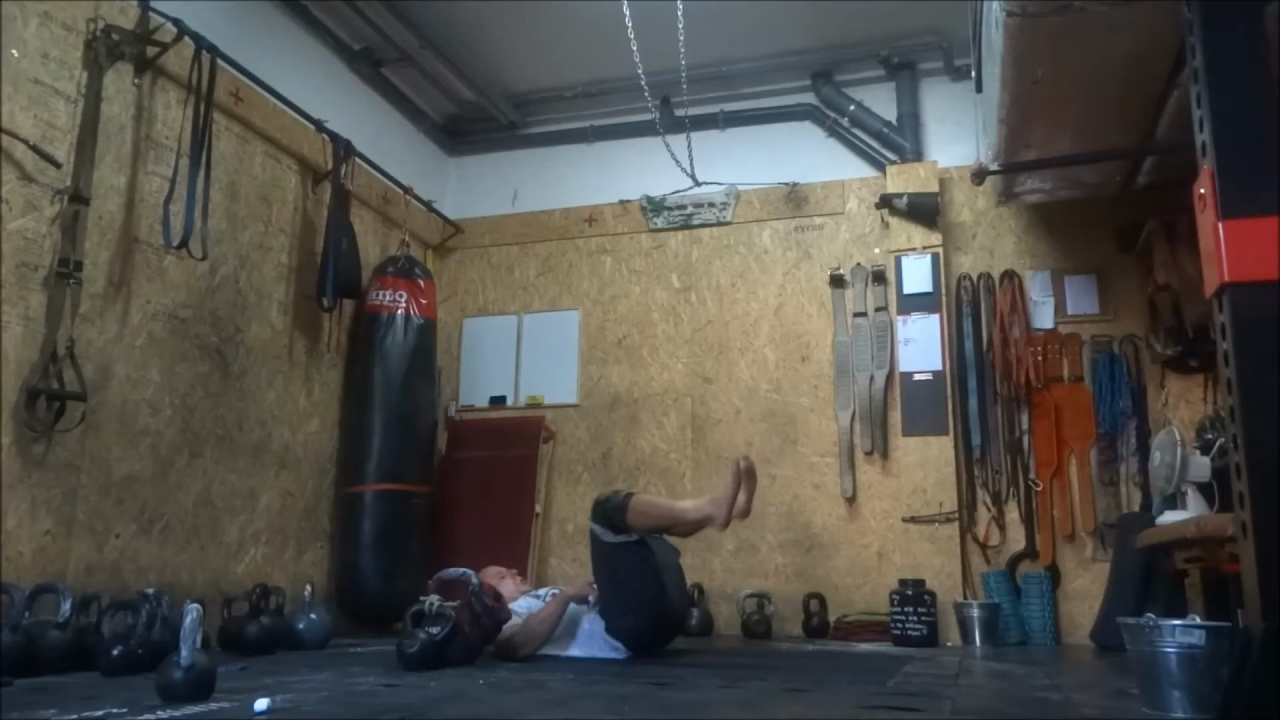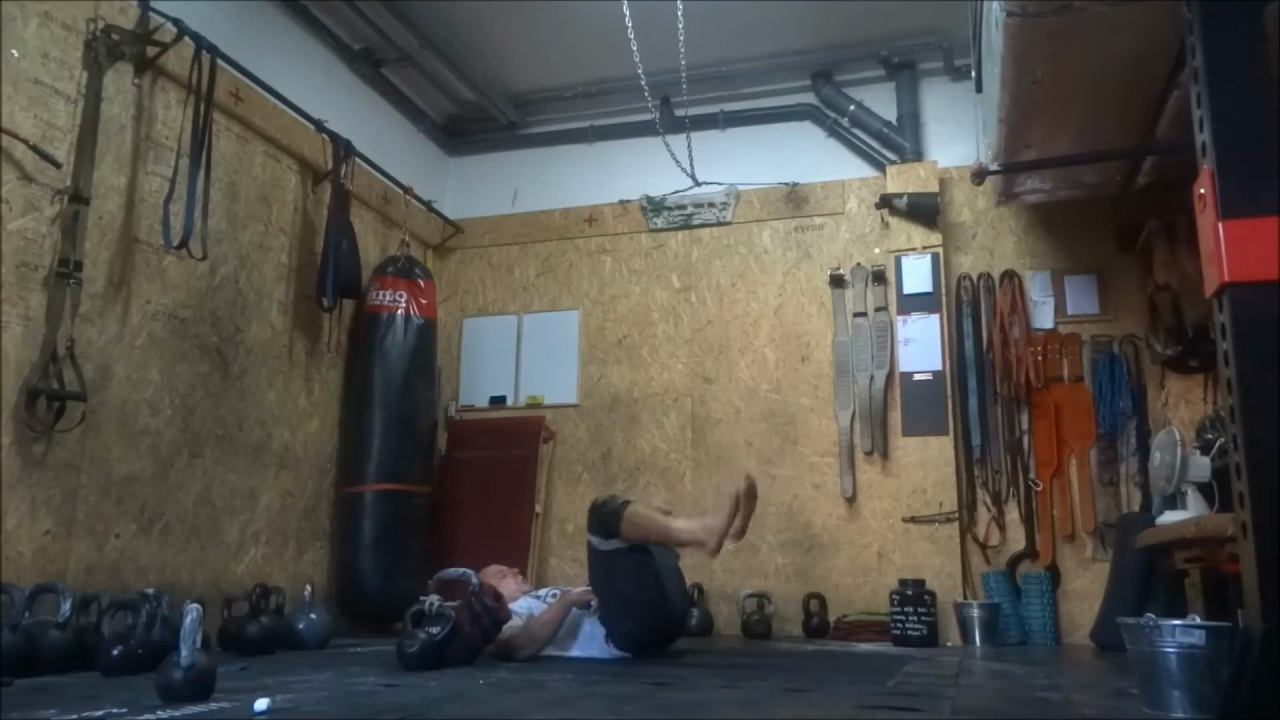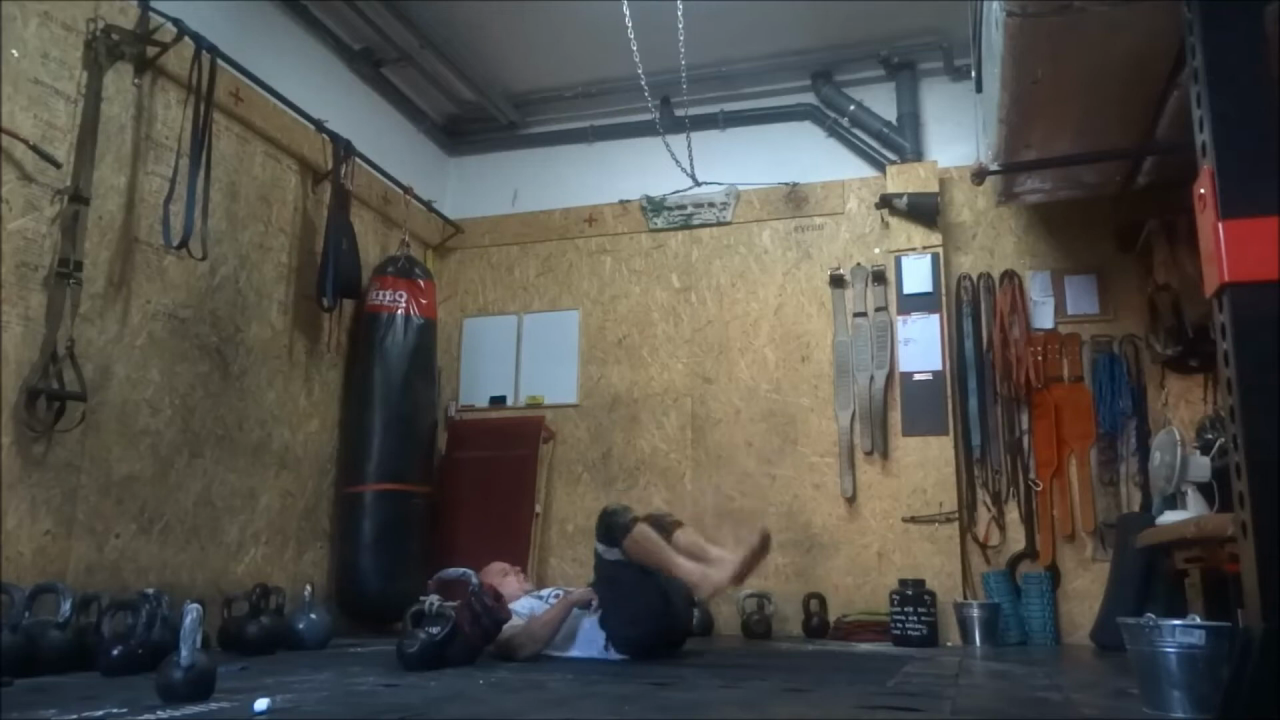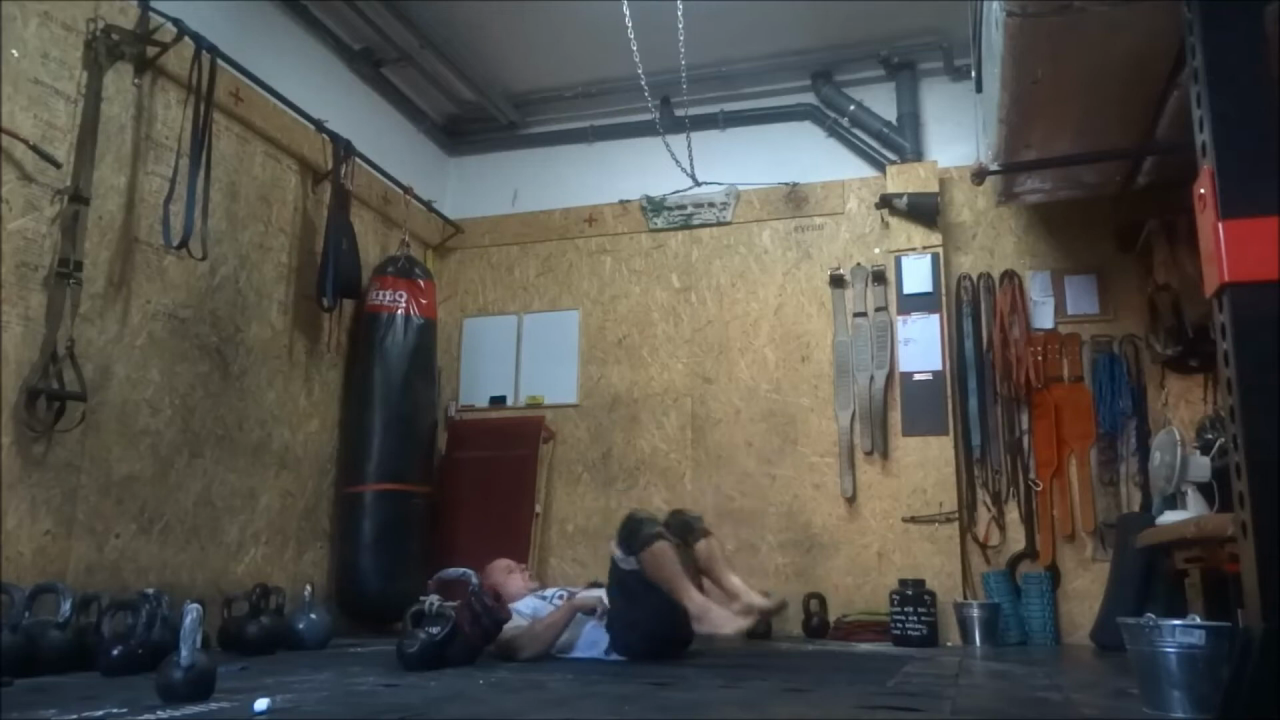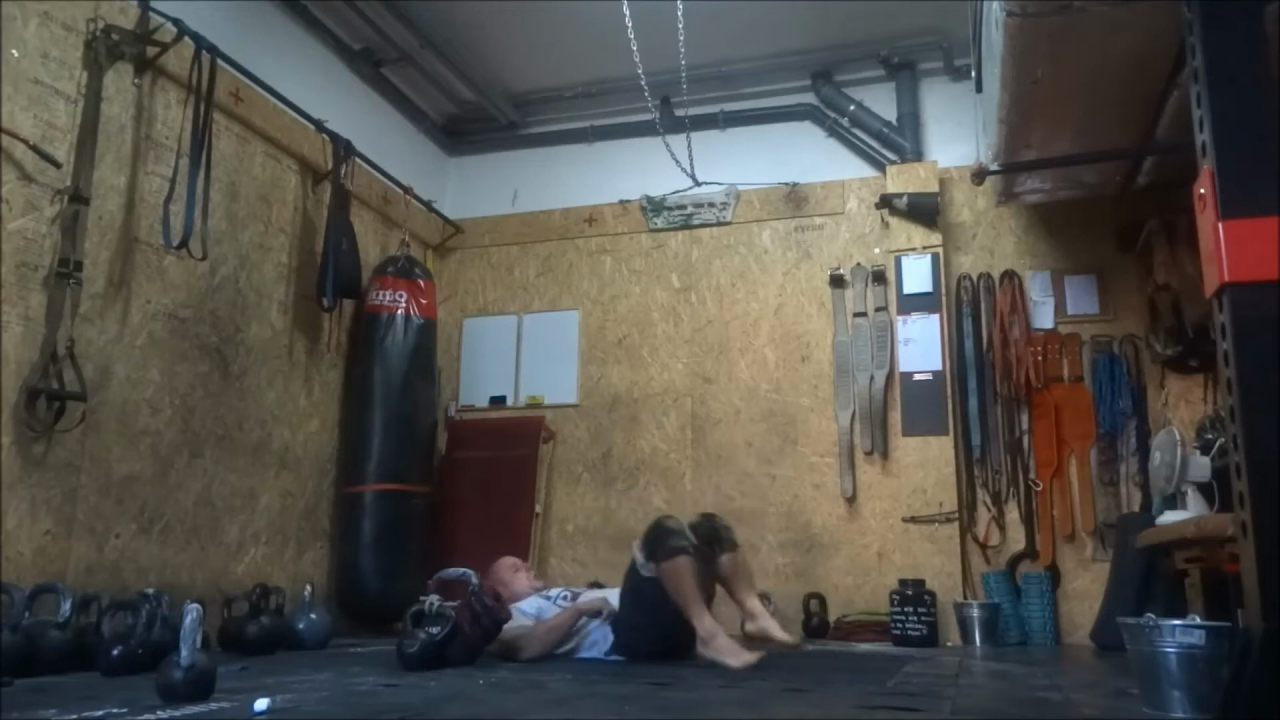
dt=0.1s
person 1, frame 1
left shoulder: (541, 598)
right elbow: (519, 646)
right wrist: (566, 596)
left hip: (657, 616)
right hip: (627, 630)
right knee: (610, 506)
left ankle: (719, 509)
right ankle: (711, 509)
person 1, frame 2
left shoulder: (541, 600)
right elbow: (520, 647)
right wrist: (567, 600)
left hip: (657, 615)
right hip: (628, 633)
right knee: (605, 512)
left ankle: (720, 526)
right ankle: (706, 533)
person 1, frame 3
left shoulder: (545, 597)
right shoulder: (507, 616)
right elbow: (519, 647)
right wrist: (569, 600)
right hip: (627, 633)
left knee: (656, 522)
right knee: (614, 518)
left ankle: (724, 562)
right ankle: (700, 578)
person 1, frame 4
left shoulder: (550, 599)
right shoulder: (511, 616)
right elbow: (521, 649)
right wrist: (574, 605)
left hip: (666, 622)
right hip: (631, 636)
left knee: (679, 520)
right knee: (638, 525)
left ankle: (743, 596)
right ankle: (702, 611)
person 1, frame 5
left shoulder: (556, 597)
right shoulder: (515, 616)
right elbow: (524, 649)
right wrist: (580, 608)
left hip: (671, 625)
right hip: (630, 636)
left knee: (707, 526)
right knee: (665, 530)
left ankle: (757, 618)
right ankle: (710, 637)
